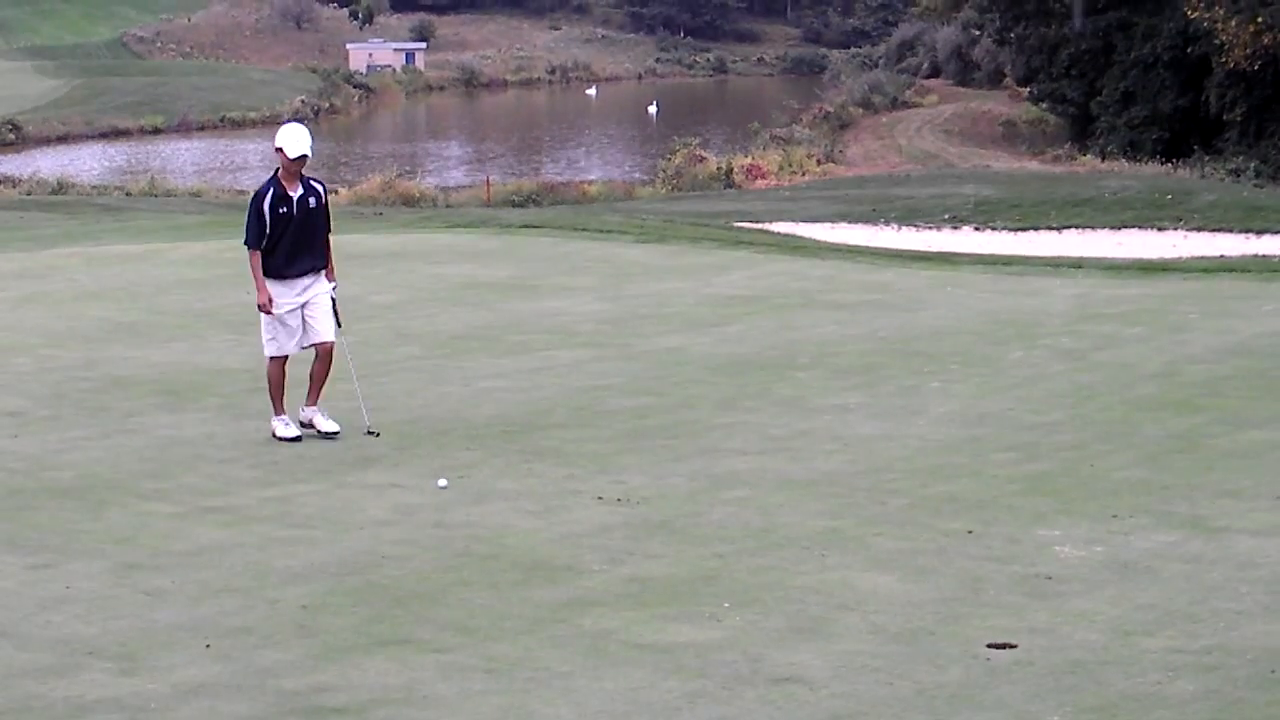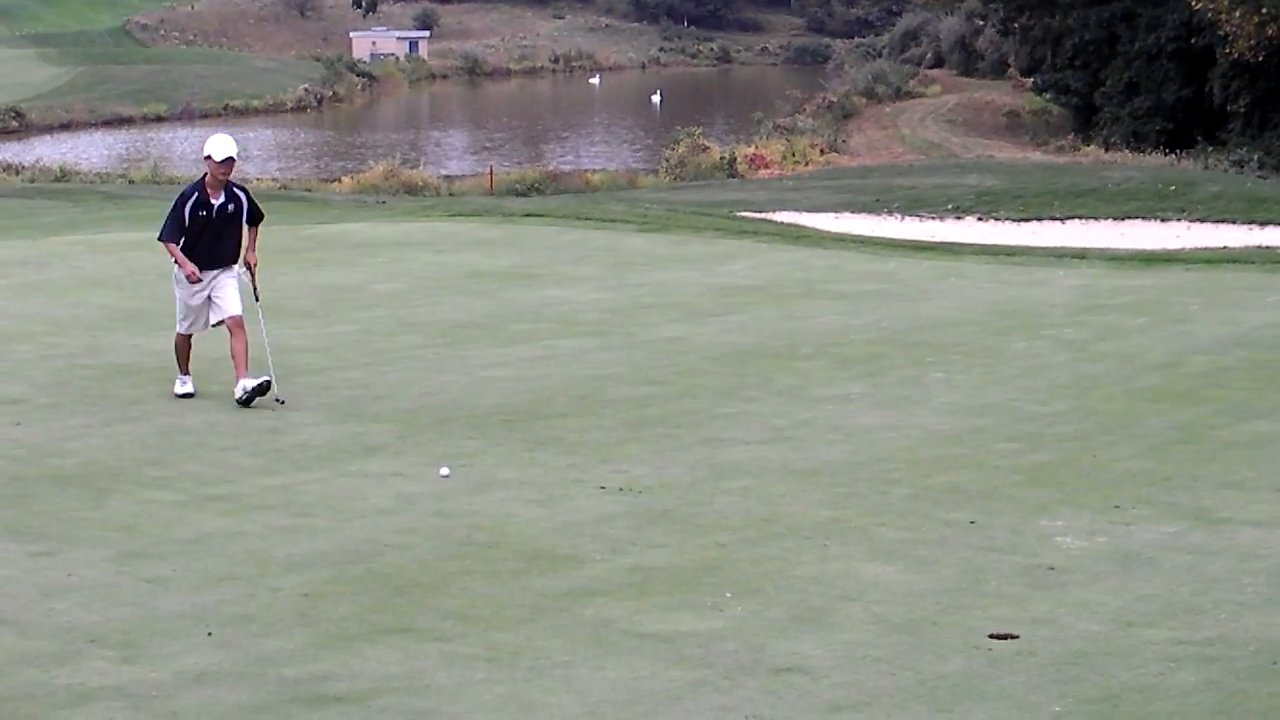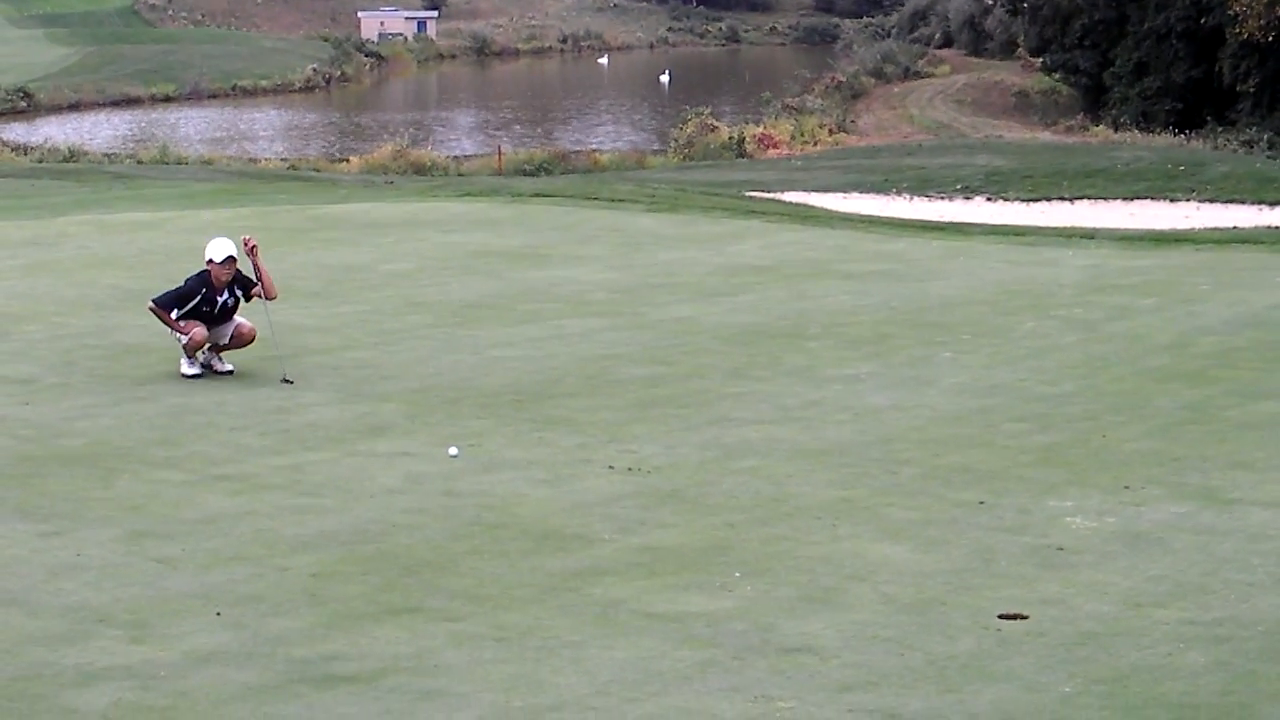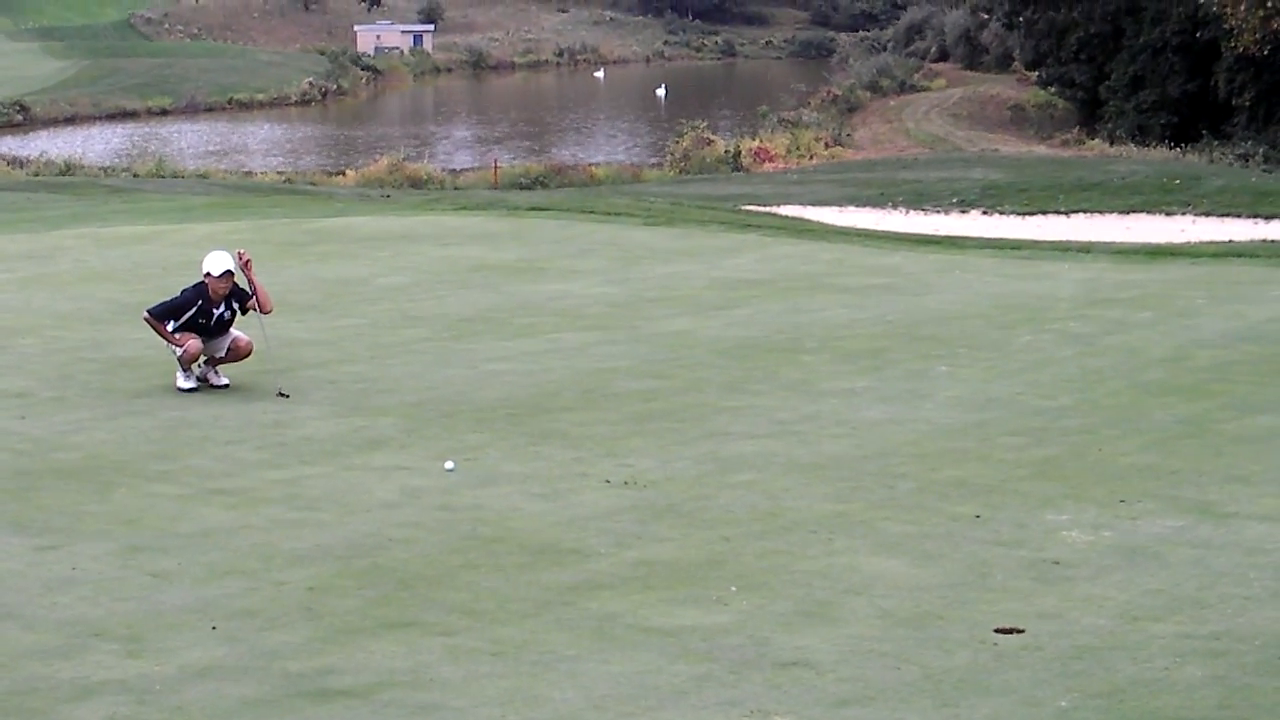
dt=1s
person 1, frame 1
left shoulder: (317, 191)
right shoulder: (264, 196)
right elbow: (254, 247)
left wrist: (330, 272)
right wrist: (260, 289)
left hip: (314, 281)
right hip: (278, 285)
left knee: (325, 345)
right knee: (279, 353)
left ankle: (311, 409)
right ankle: (280, 417)
person 1, frame 2
left shoulder: (240, 195)
right shoulder: (189, 197)
left elbow: (255, 220)
right elbow: (168, 238)
left wrist: (250, 250)
right wrist: (185, 263)
left hip: (225, 271)
right hip: (192, 273)
left knee: (236, 321)
right knee: (186, 330)
left ankle: (243, 383)
right ankle: (184, 377)
person 1, frame 3
left shoulder: (238, 281)
right shoulder: (196, 287)
left elbow: (271, 295)
right elbow: (154, 306)
left wrist: (256, 260)
right wrist: (179, 328)
left hip: (220, 324)
right hip: (189, 322)
left knee: (247, 332)
right knee: (200, 335)
left ankle: (211, 354)
right ankle: (189, 359)
person 1, frame 4
left shoulder: (235, 294)
right shoulder: (192, 298)
left elbow: (266, 308)
right elbow: (149, 316)
left wrist: (250, 275)
right wrist: (174, 340)
left hip: (216, 336)
right hip: (186, 335)
left knee: (244, 346)
right knee: (194, 348)
left ankle: (208, 368)
right ankle: (185, 372)
